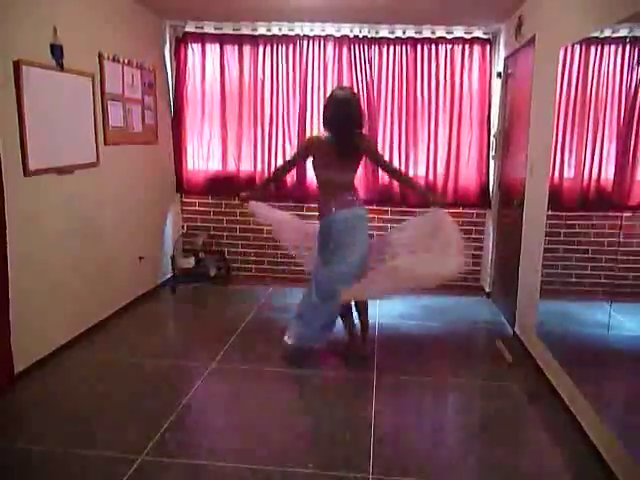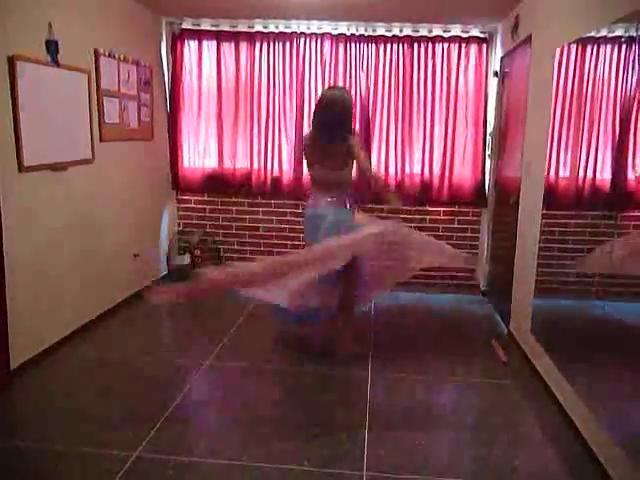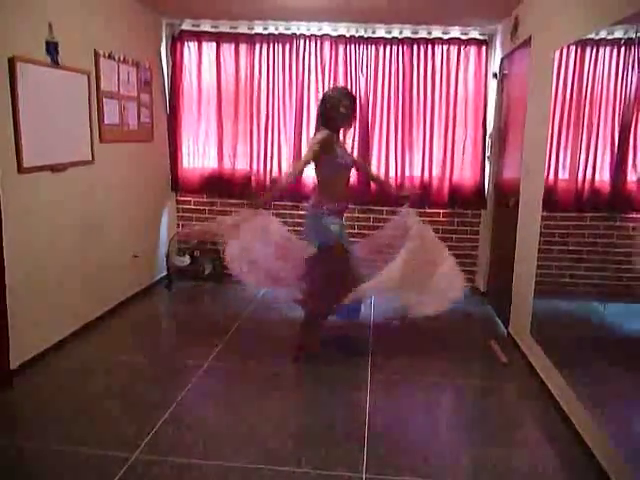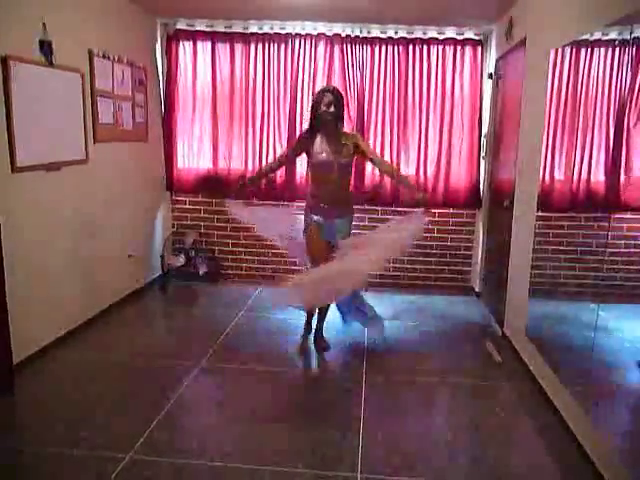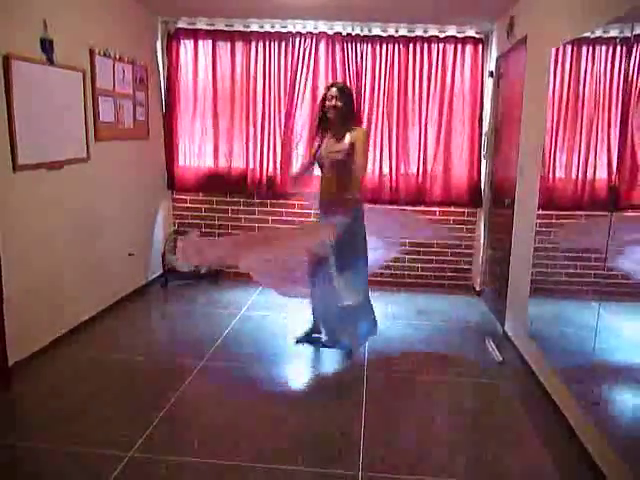
dt=1s
person 1, frame 1
left shoulder: (314, 142)
right shoulder: (361, 141)
left elbow: (282, 171)
right elbow: (391, 170)
left wrist: (252, 193)
right wrist: (423, 192)
left hip: (332, 216)
right hip: (355, 213)
left knee: (330, 280)
right knee: (352, 277)
right ankle: (362, 334)
person 1, frame 2
left shoulder: (309, 140)
right shoulder: (350, 139)
right elbow: (368, 173)
right wrist: (391, 198)
left hip: (315, 207)
right hip: (340, 210)
left knee: (320, 275)
right knee: (349, 277)
left ankle: (326, 332)
right ankle: (343, 340)
person 1, frame 3
left shoulder: (335, 140)
right shoulder: (323, 137)
left elbow: (361, 167)
right elbow: (298, 167)
left wrist: (390, 187)
right wrist: (271, 195)
left hip: (333, 217)
right hip: (324, 217)
left knee: (323, 280)
right knee: (343, 279)
left ankle: (308, 338)
right ankle: (307, 341)
person 1, frame 4
left shoulder: (352, 140)
right shoulder: (309, 138)
left elbow: (381, 163)
right elbow: (280, 162)
left wrist: (412, 188)
right wrist: (248, 181)
left hip: (342, 215)
right hip: (315, 213)
left ankle: (319, 330)
right ankle: (310, 323)
person 1, frame 5
left shoulder: (357, 134)
right shoulder: (323, 134)
left elbow: (359, 163)
right elbow: (312, 161)
left wrist: (356, 190)
right wrist: (295, 178)
left hip: (346, 211)
right hip: (326, 209)
left knee: (340, 271)
right knee: (317, 268)
left ankle: (347, 335)
right ankle: (318, 325)
